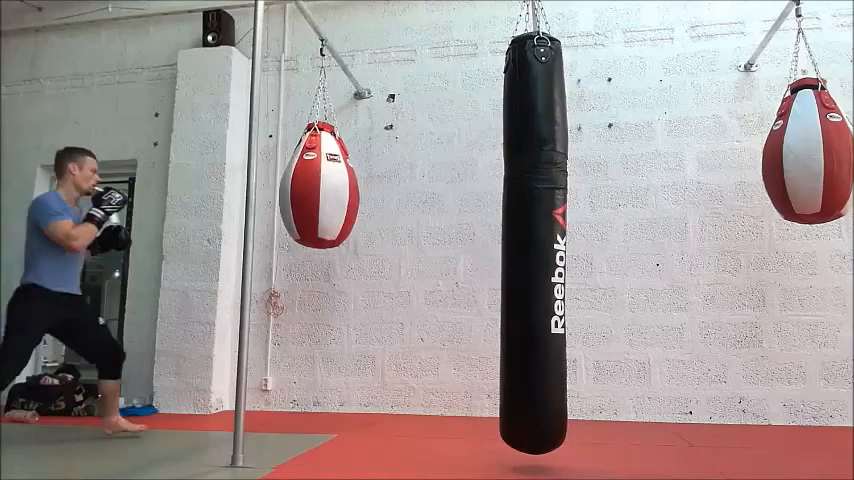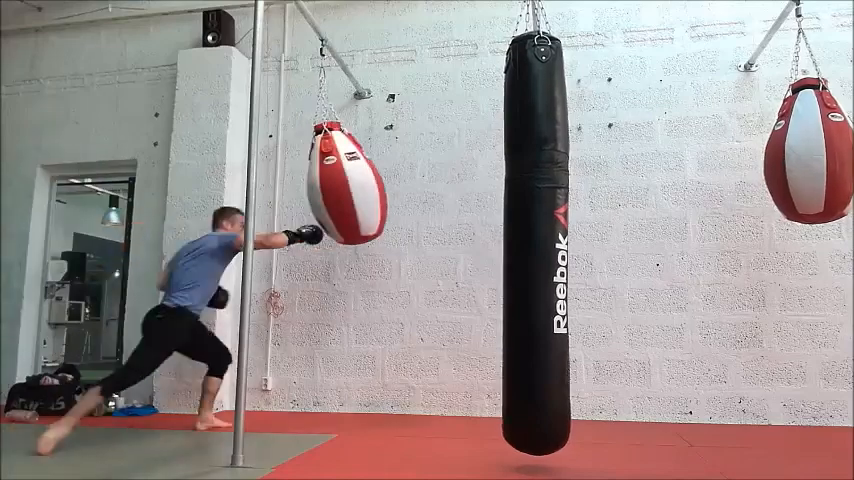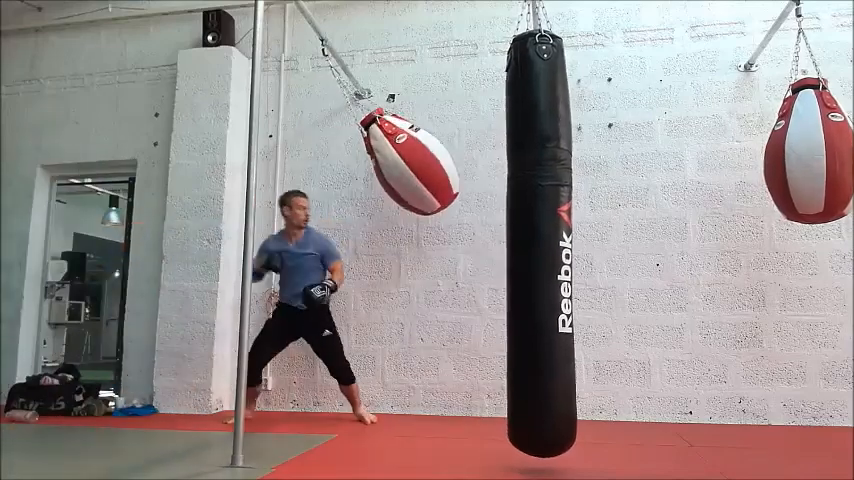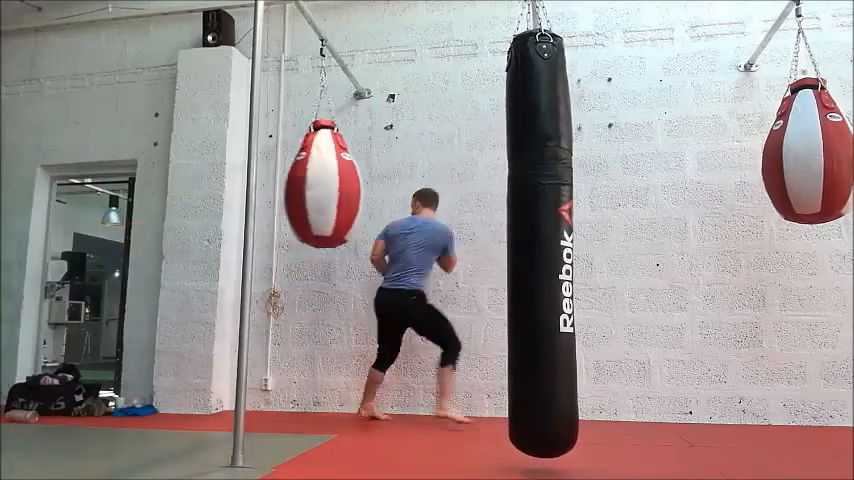
dt=0.5s
person 1, frame 1
left shoulder: (76, 208)
right shoulder: (45, 204)
right elbow: (73, 242)
left wrist: (105, 242)
right wrist: (100, 212)
left hip: (69, 301)
right hip: (36, 301)
left knee: (112, 354)
left ankle: (112, 419)
person 1, frame 2
left shoulder: (189, 248)
right shoulder: (222, 239)
left elbow: (162, 282)
right elbow: (267, 240)
right wrist: (299, 234)
left hip: (183, 321)
right hip: (171, 319)
left knee: (221, 358)
right knee: (126, 376)
left ankle: (204, 418)
right ankle: (62, 426)
person 1, frame 3
left shoulder: (319, 240)
right shoulder: (271, 244)
left elbow: (338, 273)
right elbow: (254, 274)
left wrist: (326, 288)
right wrist: (261, 268)
left hip: (317, 314)
right hip: (287, 312)
left knee: (339, 367)
right knee: (254, 361)
left ankle: (358, 409)
right ankle: (247, 408)
person 1, frame 4
left shoulder: (395, 226)
right shoulder: (443, 232)
left elbow: (375, 257)
right elbow: (449, 267)
left hip: (385, 297)
right hip: (410, 300)
left knee: (386, 355)
right knee: (451, 345)
left ankle: (367, 406)
right ankle: (444, 406)
